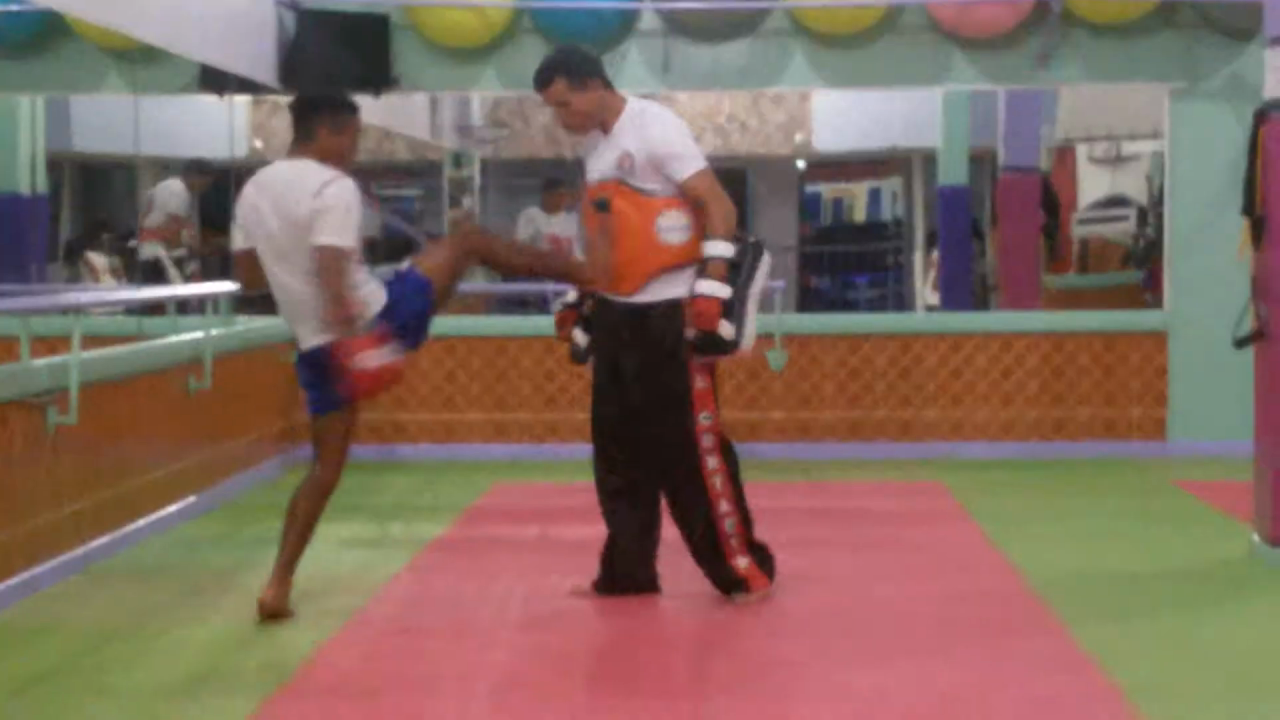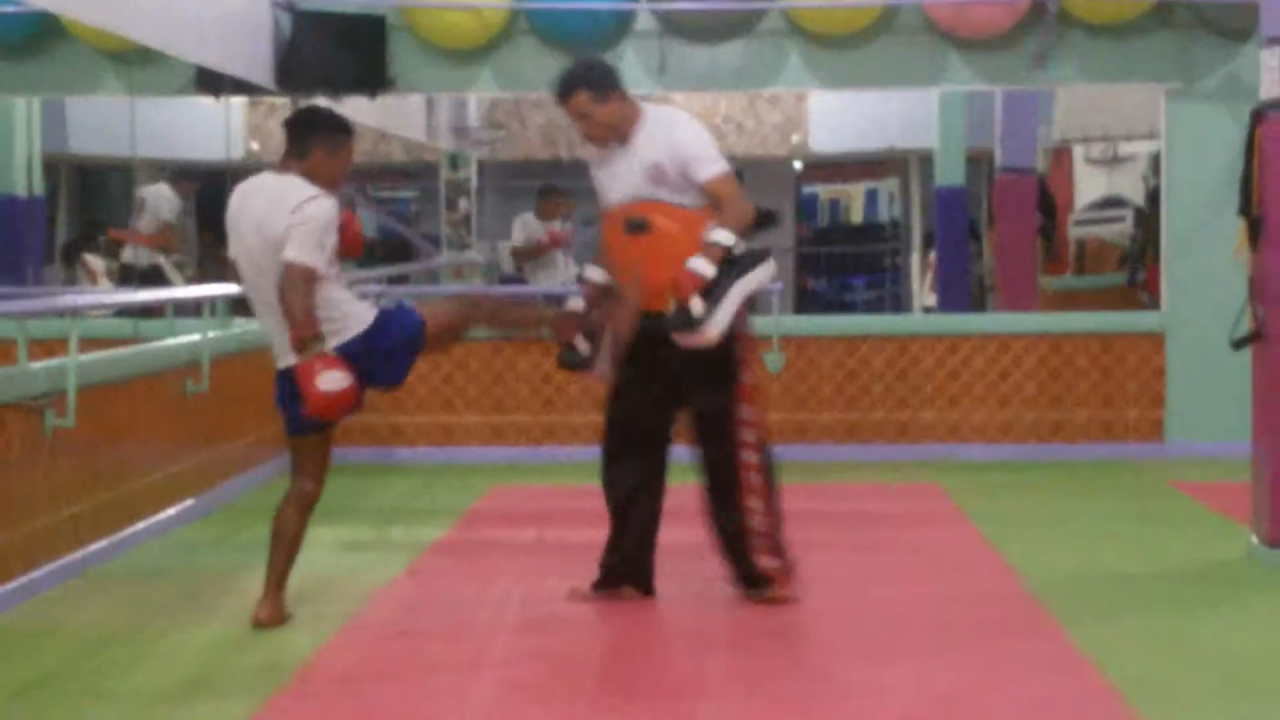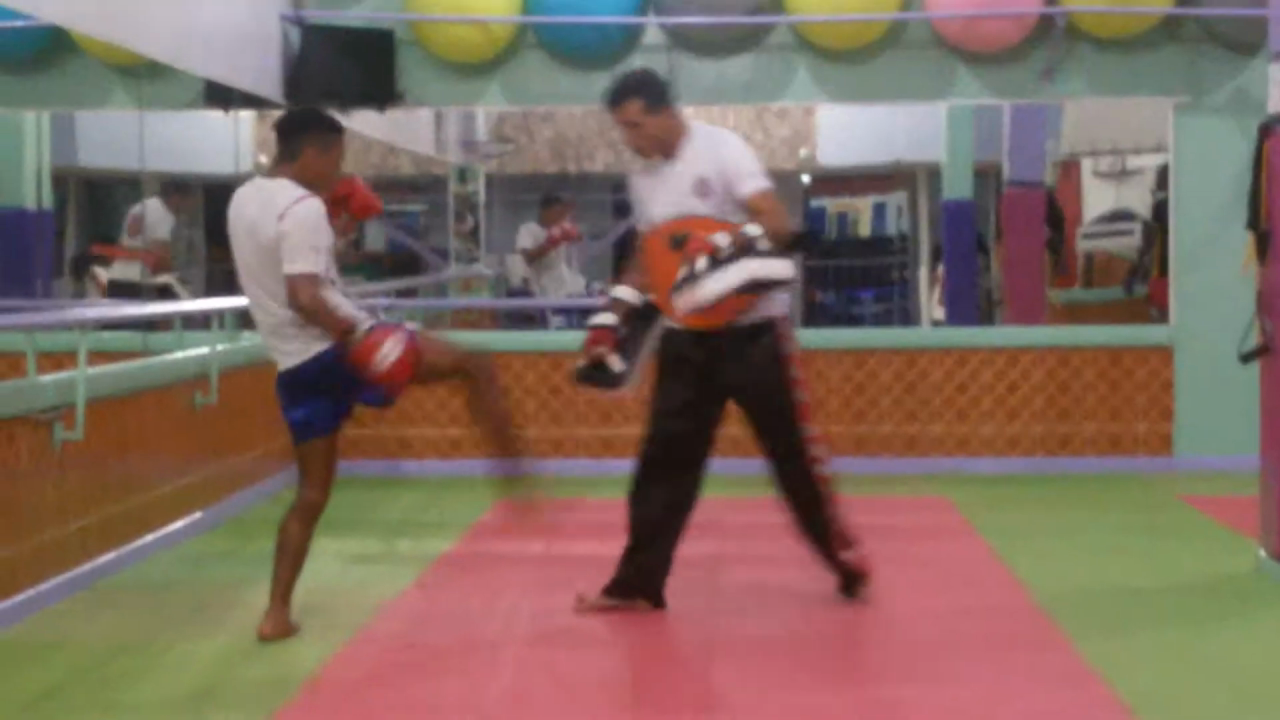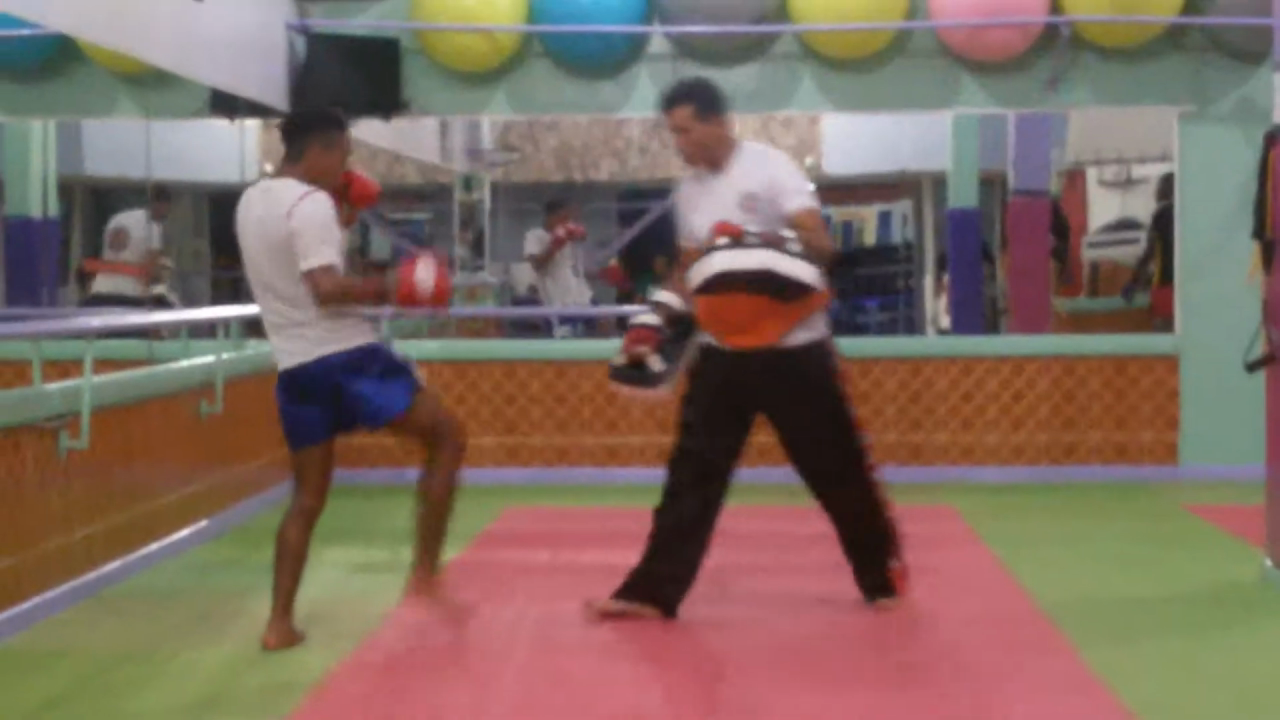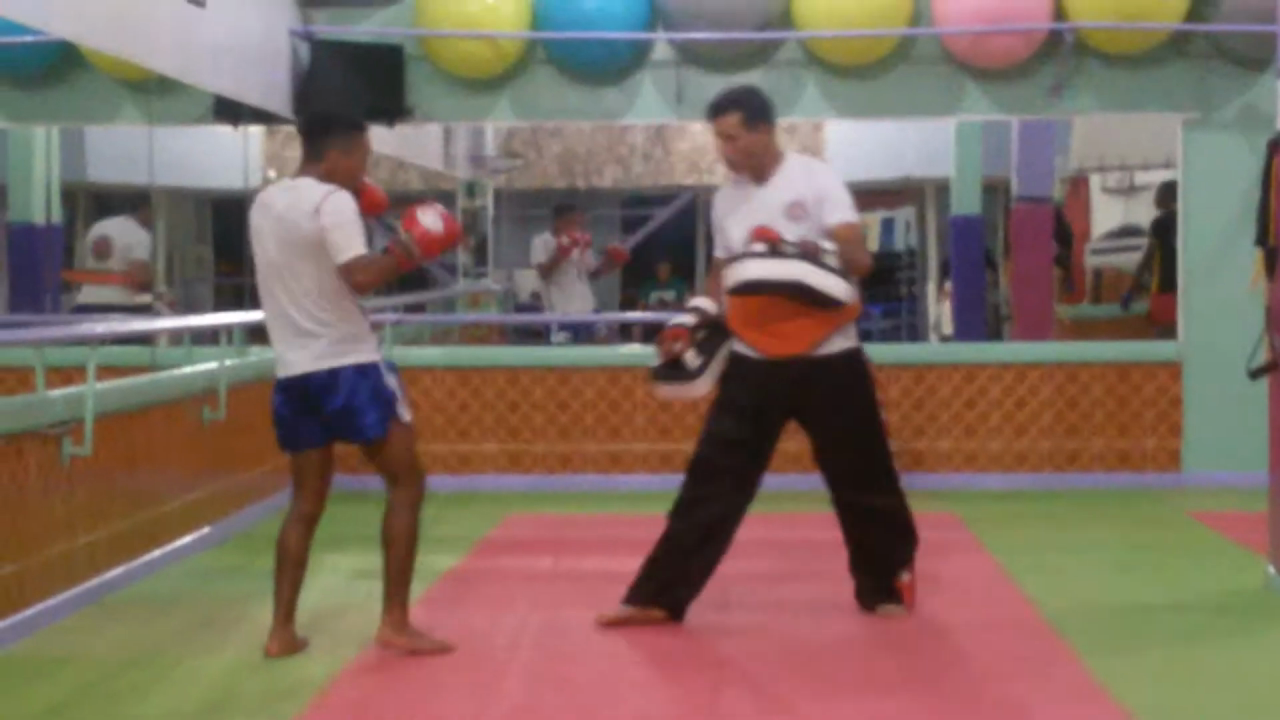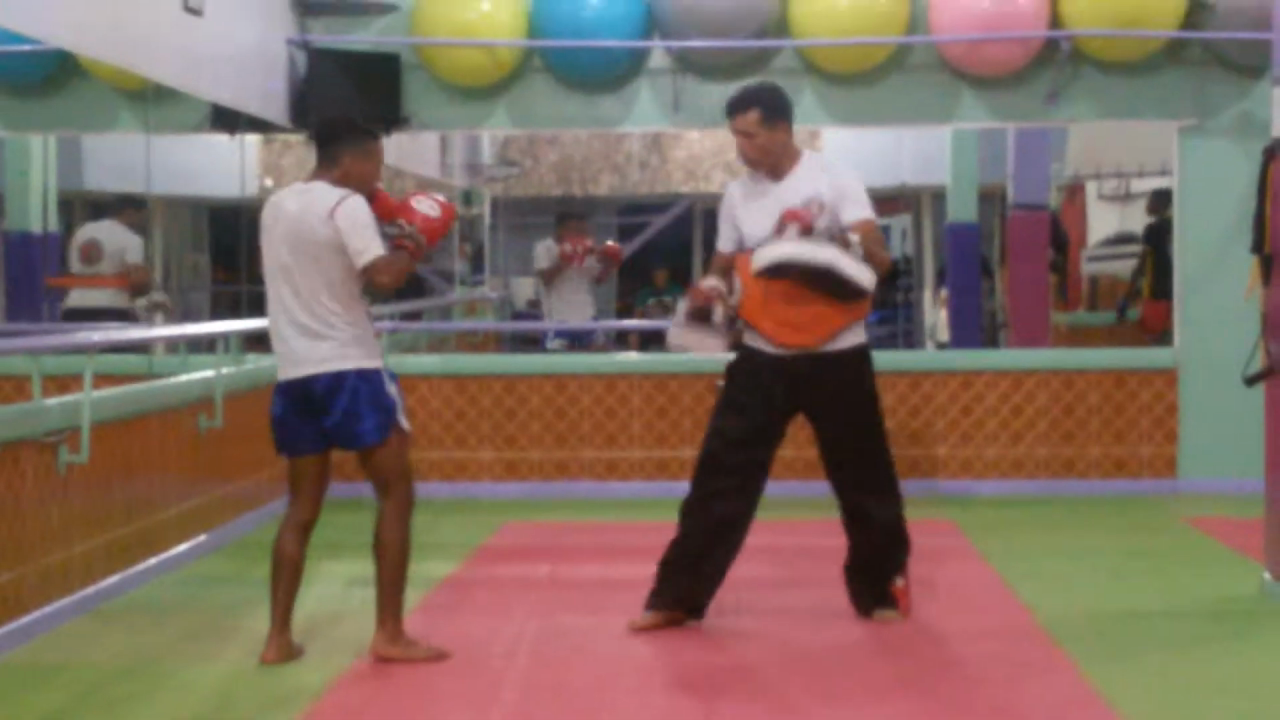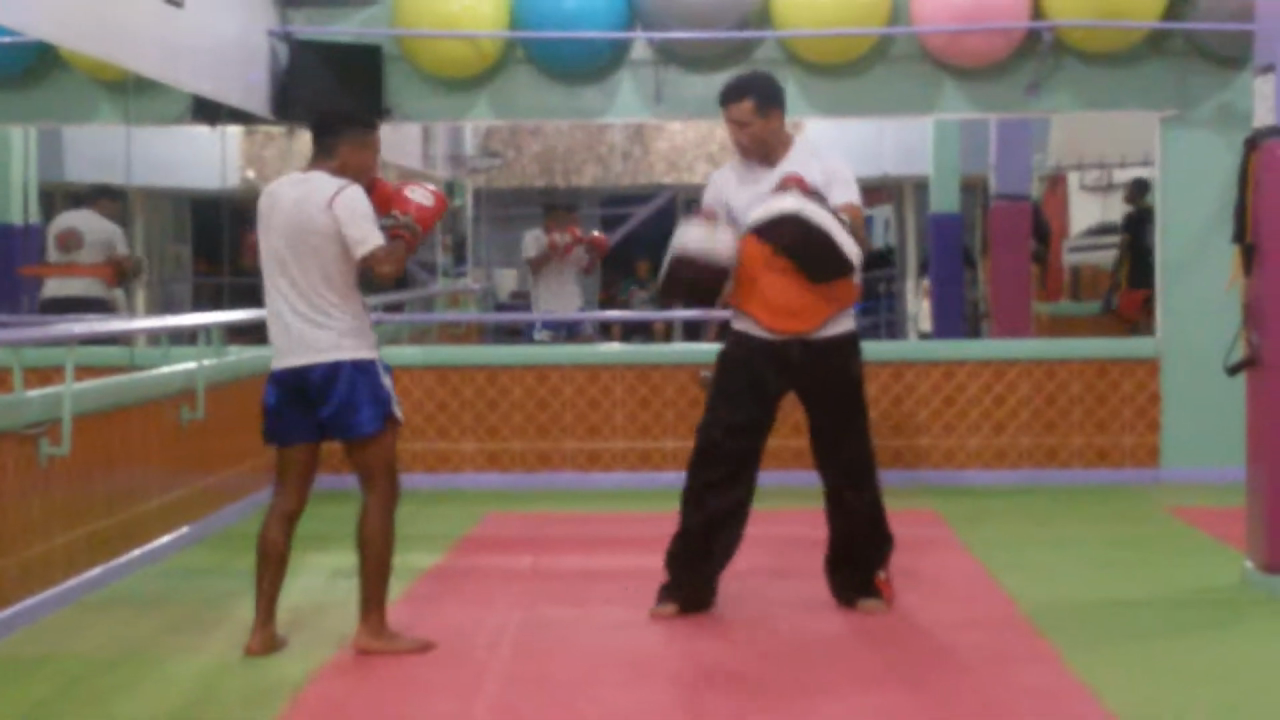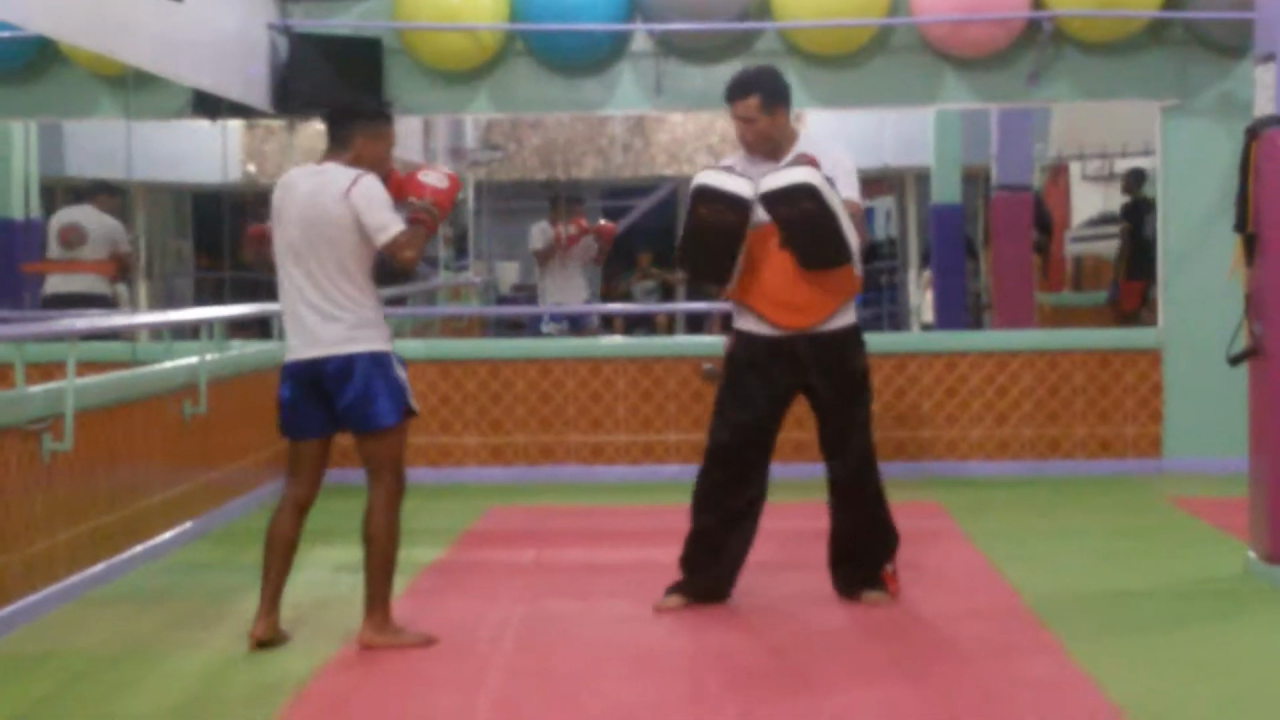
dt=0.1s
person 1, frame 1
left shoulder: (655, 127)
right shoulder: (591, 143)
left elbow: (718, 203)
left wrist: (713, 286)
right wrist: (579, 299)
left hip: (669, 310)
right hip: (617, 312)
left knee: (690, 434)
right knee: (616, 440)
left ankle: (741, 566)
right ankle: (627, 571)
person 1, frame 2
left shoulder: (677, 133)
right shoulder: (601, 159)
left elbow: (738, 207)
left wrist: (707, 269)
right wrist: (587, 298)
left hip: (702, 313)
right hip: (644, 322)
left knee: (727, 439)
right knee: (629, 445)
left ankle: (766, 567)
right ankle: (624, 573)
person 1, frame 3
left shoulder: (722, 151)
right shoulder: (643, 176)
left elbow: (778, 223)
right wrist: (612, 314)
left hip: (751, 329)
right hip: (686, 338)
left knee: (791, 449)
right knee: (664, 461)
left ankle: (843, 559)
right ankle: (637, 584)
person 1, frame 4
left shoulder: (769, 169)
right shoulder: (688, 190)
left elbow: (818, 241)
left wrist: (763, 246)
right wrist: (654, 317)
left hip: (793, 350)
right hip: (721, 356)
left knee: (836, 468)
right knee: (691, 474)
left ankle: (882, 572)
right ankle: (650, 592)
person 1, frame 5
left shoulder: (816, 181)
right shoulder: (726, 200)
left elbow: (859, 258)
left hip: (828, 362)
right hip: (754, 363)
left knee: (864, 478)
right knee: (712, 479)
left ankle: (886, 583)
right ankle: (659, 595)
person 1, frame 6
left shoulder: (834, 181)
right shoulder: (737, 195)
left elbow: (879, 259)
right elbow: (726, 266)
left wrist: (824, 238)
right wrist: (708, 290)
left hip: (836, 356)
right hip: (763, 356)
left knee: (863, 477)
right knee: (722, 471)
left ankle: (879, 587)
right ankle: (677, 594)
person 1, frame 7
left shoulder: (825, 167)
right shoulder: (724, 182)
left elbow: (858, 243)
left hip: (826, 342)
right hip: (753, 342)
left knee: (847, 467)
right knee: (717, 458)
left ankle: (862, 579)
right ankle: (688, 585)
person 1, frame 8
left shoulder: (828, 162)
right shoulder: (729, 173)
left elbow: (854, 244)
left hip: (831, 336)
right hip: (758, 339)
left knee: (852, 460)
right knee: (730, 458)
left ankle: (865, 571)
right ankle: (703, 577)
person 2, frame 1
left shoulder: (252, 188)
right shoulder: (334, 186)
left elbow: (248, 275)
right elbow: (330, 266)
right wrist: (349, 337)
left hip: (317, 348)
right hip: (373, 323)
left knee: (325, 467)
right knee: (467, 240)
left ankle: (278, 586)
right ankle: (579, 269)
person 2, frame 2
left shoulder: (241, 195)
right shoulder: (314, 204)
left elbow: (252, 274)
right elbow: (293, 286)
right wrist: (315, 351)
left hip: (294, 363)
right hip: (353, 338)
left knee: (307, 481)
right knee: (473, 308)
left ankle: (271, 599)
person 2, frame 3
left shoulder: (242, 200)
right shoulder: (303, 208)
right elbow: (305, 297)
right wrist: (358, 339)
left hip: (296, 368)
right hip: (341, 346)
left knee: (311, 492)
right knee: (475, 369)
left ankle: (276, 612)
right ankle: (515, 475)
person 2, frame 4
left shoulder: (250, 201)
right shoulder: (311, 202)
right elbow: (328, 289)
left wrist: (338, 211)
right wrist: (392, 289)
left hip: (295, 366)
right hip: (346, 354)
left knee: (307, 497)
right knee: (448, 437)
left ankle: (281, 622)
right ankle: (425, 575)
person 2, frame 5
left shoulder: (265, 203)
right shoulder: (335, 201)
right elbow: (363, 277)
right wrist: (404, 254)
left hip: (294, 372)
right hip: (347, 366)
left knee: (306, 502)
right knee: (407, 483)
left ankle: (282, 629)
right ankle: (396, 623)
person 2, frame 6
left shoulder: (274, 206)
right shoulder: (348, 206)
right elbow: (383, 277)
right wrist: (414, 249)
left hip: (294, 374)
right hip: (351, 370)
left knee: (302, 508)
right knee: (395, 497)
left ankle: (278, 636)
right ankle: (390, 634)
person 2, frame 7
left shoulder: (271, 195)
right shoulder: (346, 195)
right elbow: (384, 267)
right wrist: (408, 238)
left hip: (288, 365)
right hip: (345, 361)
left knee: (288, 498)
right knee: (380, 490)
left ankle: (263, 627)
right ankle: (373, 627)
person 2, frame 8
left shoulder: (286, 186)
right shoulder: (362, 185)
right elbow: (406, 253)
right wrist: (426, 220)
left hip: (302, 356)
right hip: (360, 352)
left knee: (299, 489)
right knee: (386, 485)
left ankle: (267, 615)
right ankle: (377, 622)
